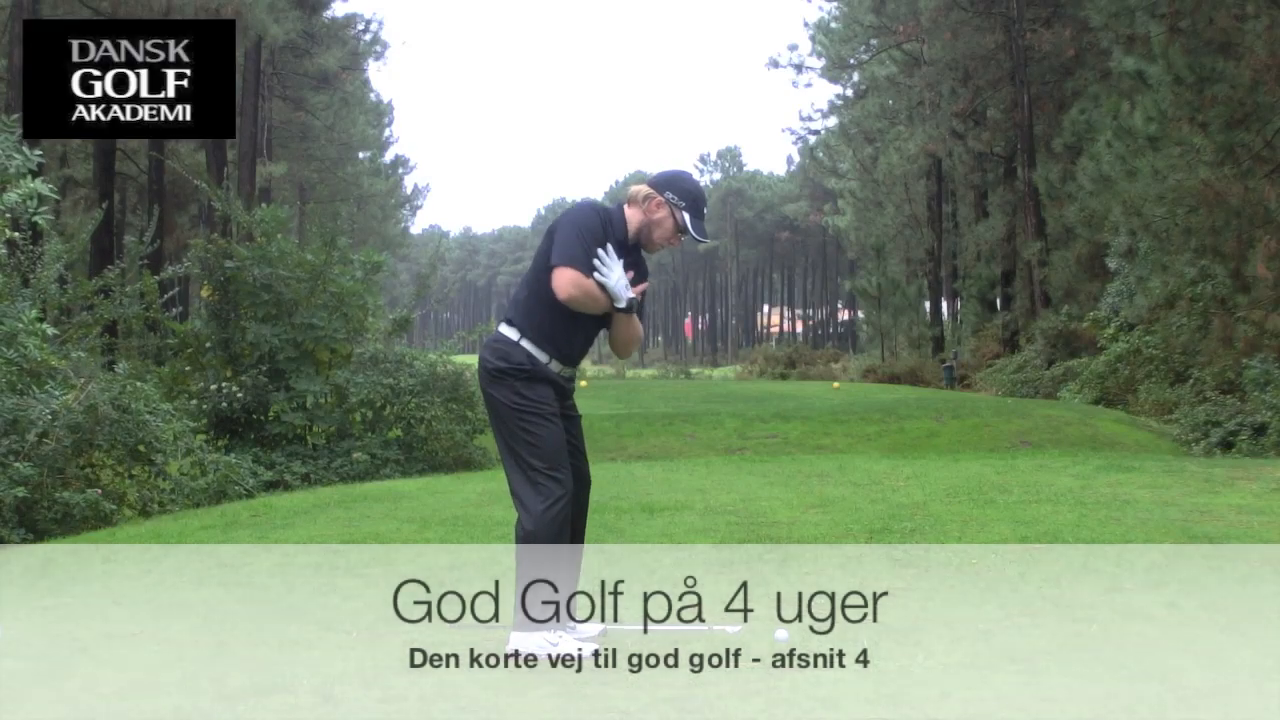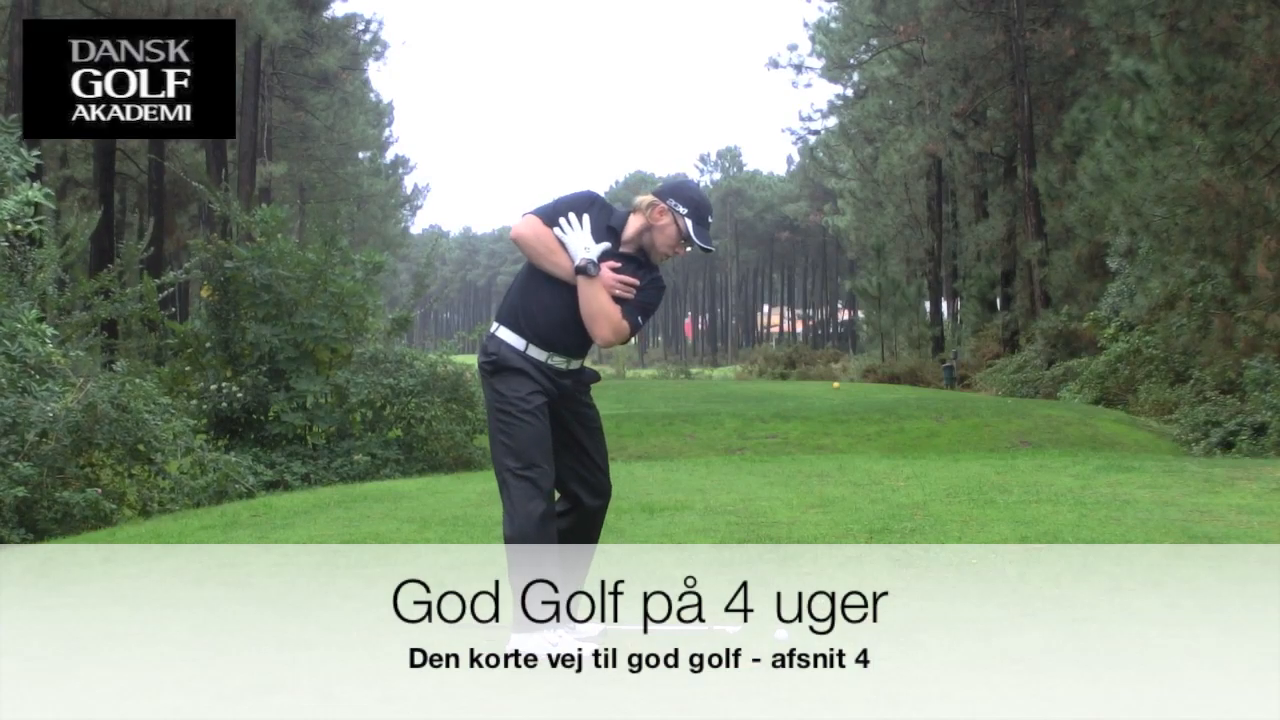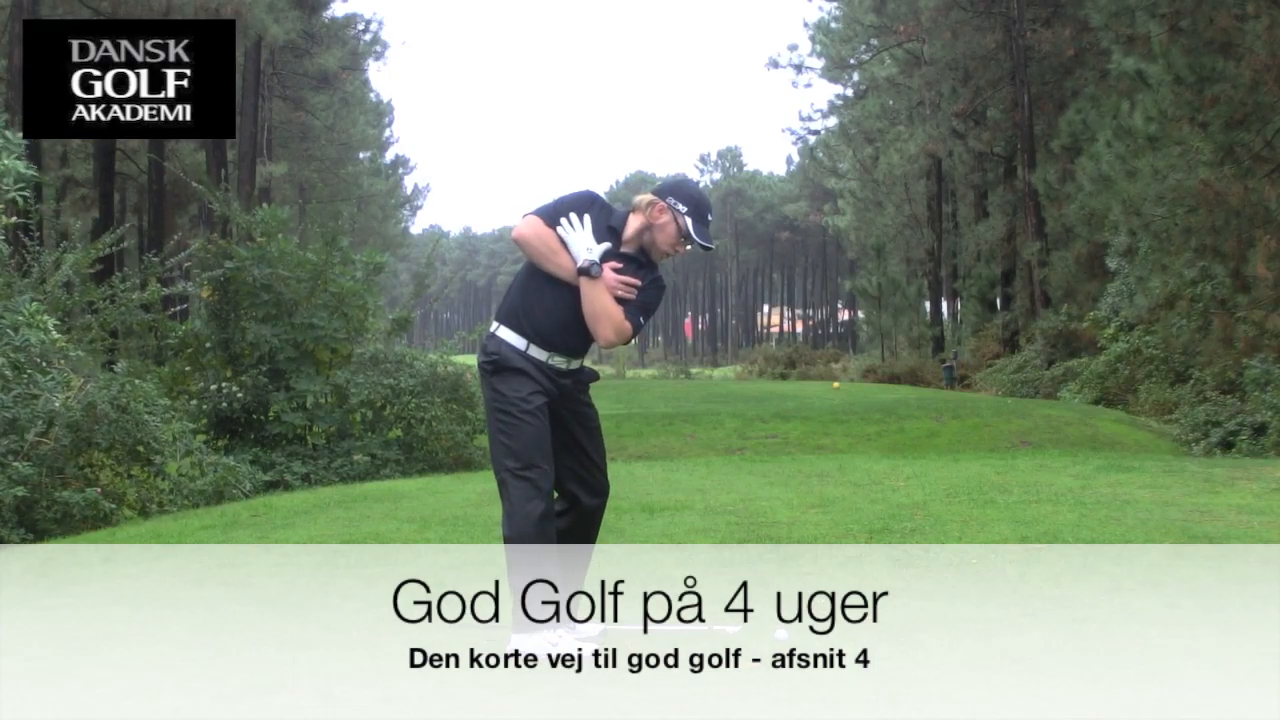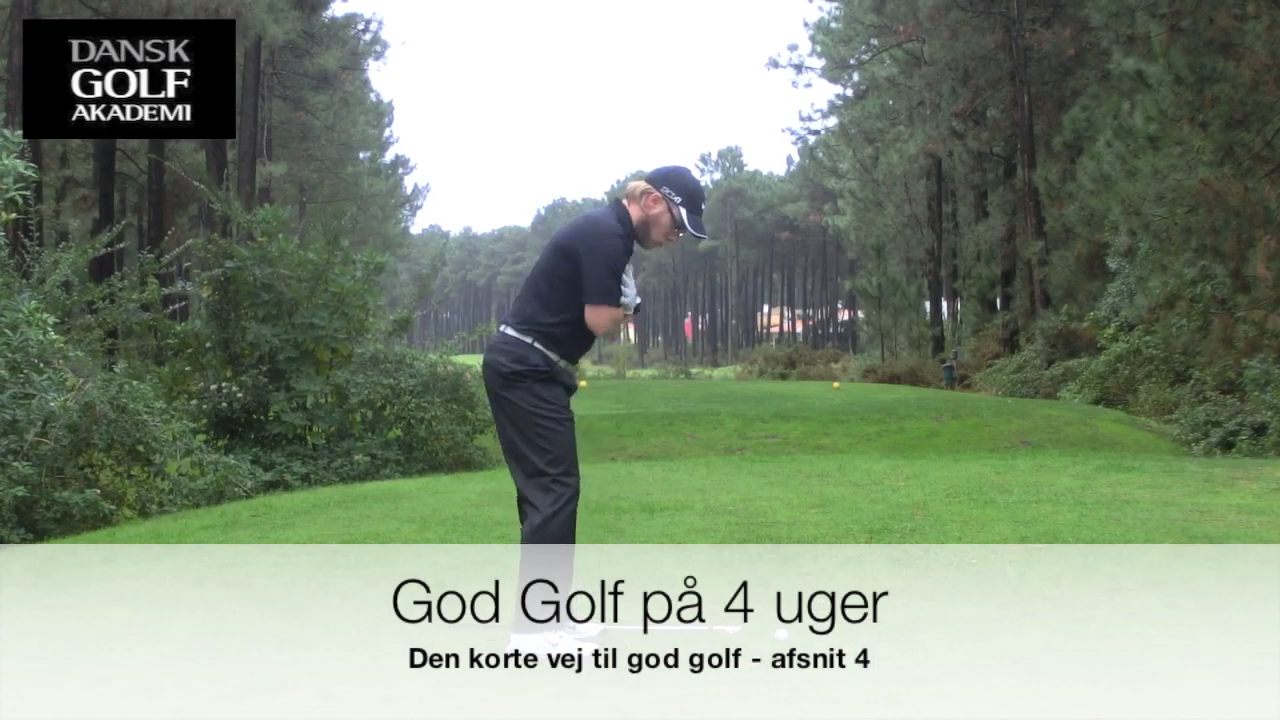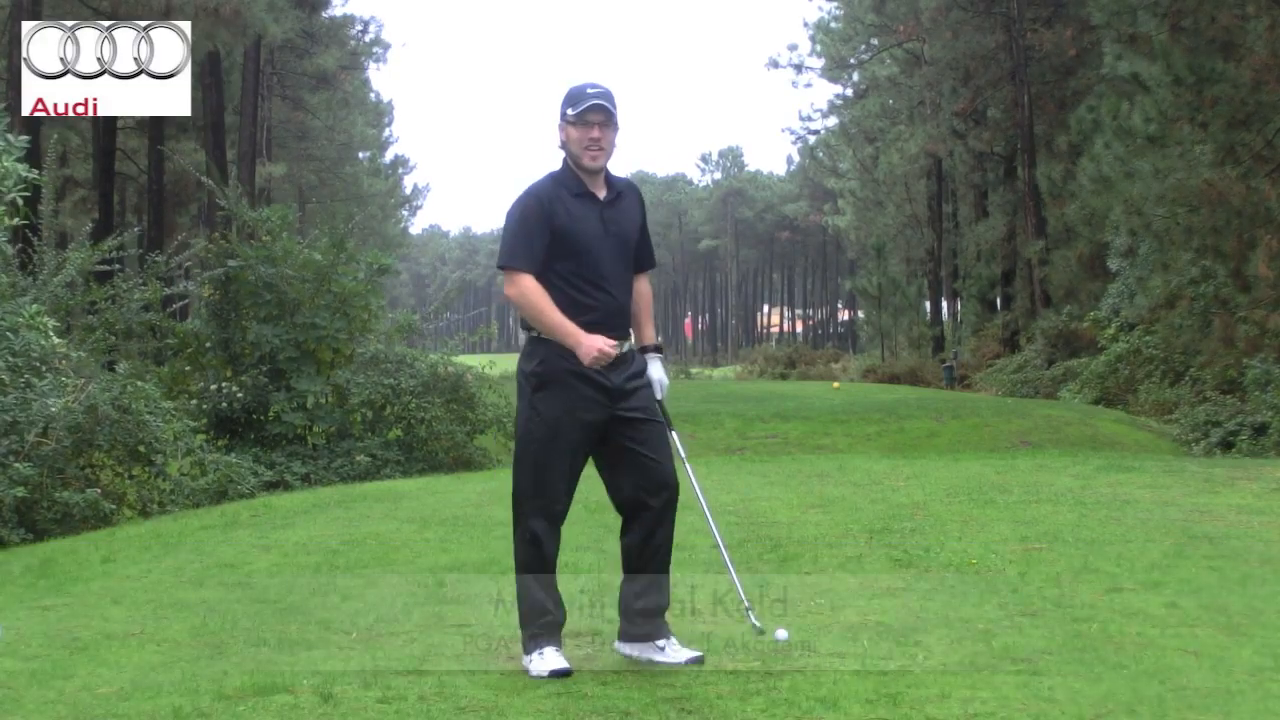
dt=1s
person 1, frame 1
left shoulder: (635, 267)
right shoulder: (589, 219)
left elbow: (626, 346)
right elbow: (566, 287)
left wrist: (621, 301)
right wrist: (616, 299)
left hip: (552, 376)
right hip: (516, 367)
left knee: (573, 489)
right knee: (547, 492)
left ankle: (555, 613)
right ankle: (531, 629)
person 1, frame 2
left shoulder: (648, 282)
right shoulder: (588, 209)
left elbow: (606, 333)
right elbow: (523, 230)
left wrist: (586, 265)
right wrist: (585, 273)
left hip: (566, 375)
right hip: (514, 363)
left knee: (591, 490)
right knee: (531, 489)
left ankle: (561, 606)
right ankle: (531, 627)
person 1, frame 3
left shoulder: (649, 281)
right shoulder: (587, 208)
left elbow: (609, 333)
right elbow: (524, 232)
left wrist: (589, 266)
right wrist: (587, 274)
left hip: (566, 376)
right hip: (513, 363)
left knee: (589, 491)
right knee: (531, 489)
left ankle: (561, 606)
right ankle: (530, 625)
person 1, frame 4
left shoulder: (613, 237)
right shoulder: (605, 232)
left elbow: (604, 315)
right elbow: (599, 320)
left wrist: (623, 301)
right wrist: (626, 303)
left hip: (538, 370)
right hip: (524, 367)
left knee: (556, 488)
right knee: (552, 490)
right ankle: (531, 626)
person 1, frame 5
left shoulder: (631, 199)
right shoulder: (540, 200)
right elbow: (516, 282)
left wrist: (652, 351)
right wrist: (579, 341)
left hip: (623, 369)
right hip: (559, 370)
left knee: (656, 488)
right knee: (542, 507)
left ankle: (642, 628)
right ankle: (541, 638)
